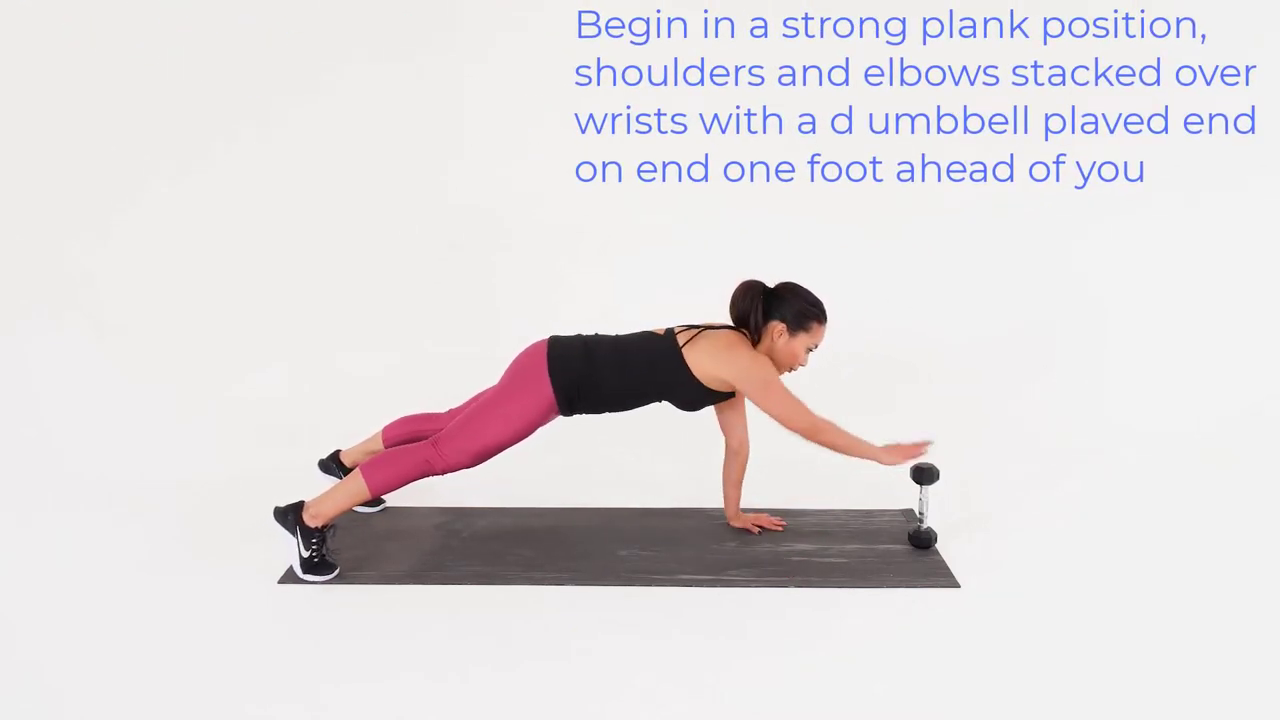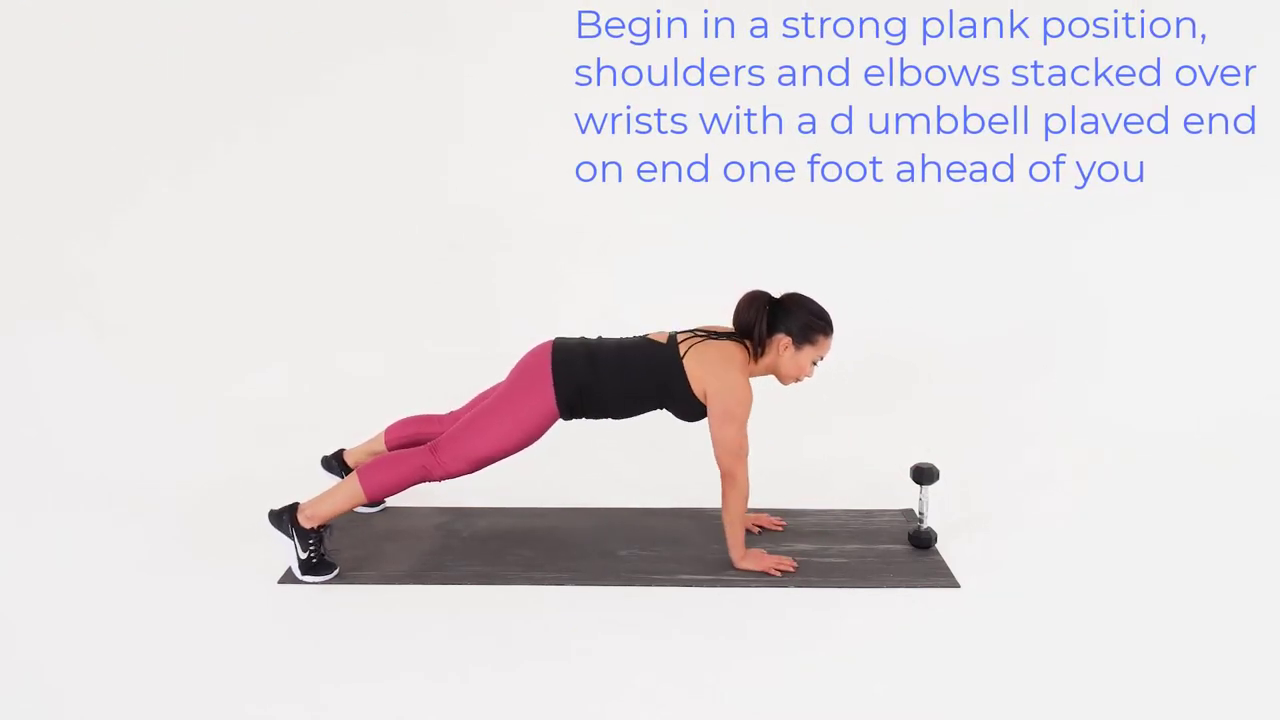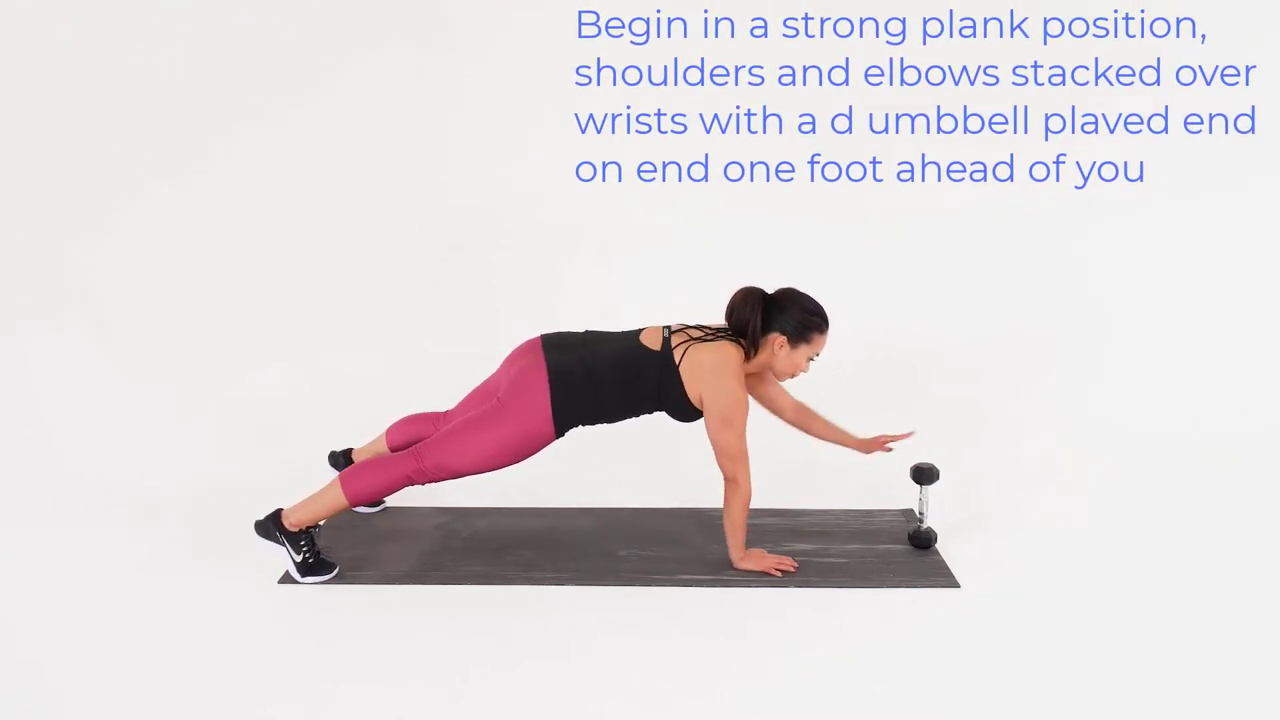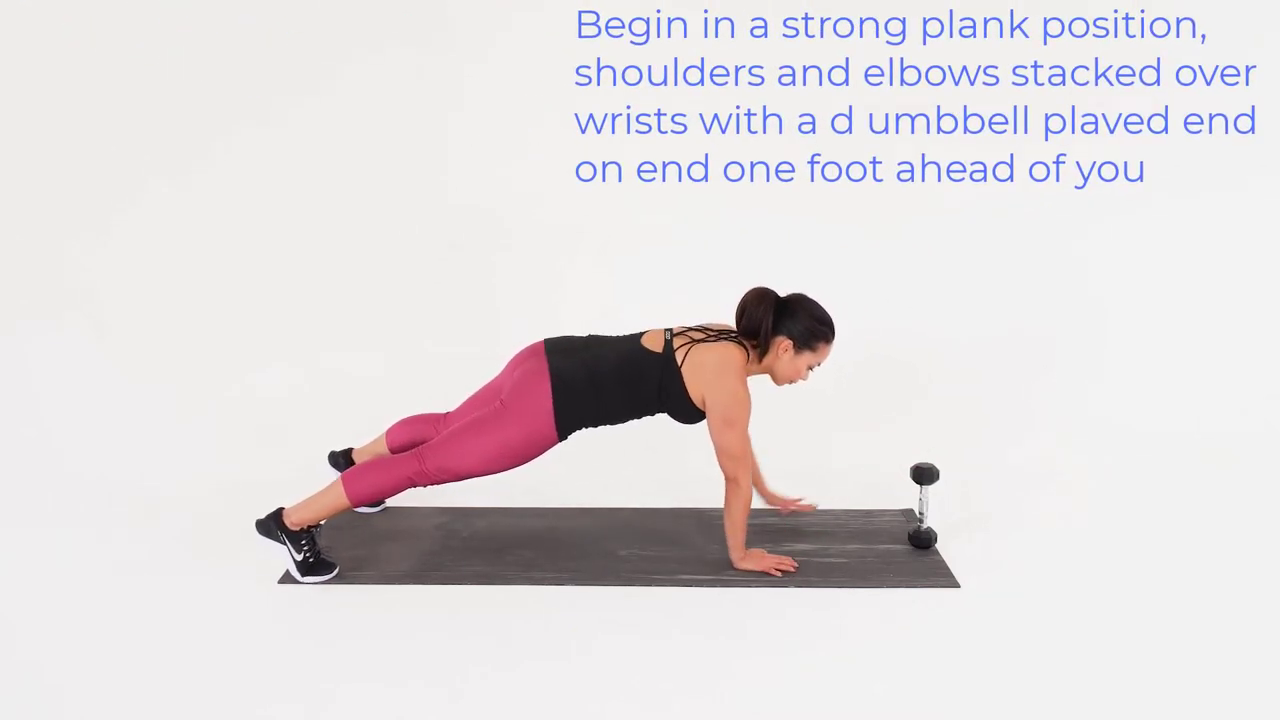
dt=0.5s
person 1, frame 1
left shoulder: (734, 351)
right shoulder: (737, 357)
left elbow: (735, 437)
right elbow: (803, 424)
left wrist: (736, 510)
right wrist: (877, 453)
left hip: (561, 372)
right hip: (549, 375)
left knee: (450, 425)
right knee: (444, 450)
left ankle: (349, 460)
right ankle: (309, 516)
person 1, frame 2
left shoulder: (731, 347)
right shoulder: (732, 374)
left elbow: (733, 449)
right elbow: (733, 472)
left wrist: (738, 513)
right wrist: (739, 553)
left hip: (556, 367)
right hip: (553, 384)
left knee: (450, 427)
right knee: (442, 457)
left ankle: (349, 459)
right ankle: (305, 517)
person 1, frame 3
left shoulder: (733, 346)
right shoulder: (726, 379)
left elbow: (788, 406)
right elbow: (736, 478)
left wrist: (859, 442)
right wrist: (739, 553)
left hip: (541, 360)
right hip: (545, 401)
left knee: (444, 426)
right knee: (428, 461)
left ankle: (355, 459)
right ankle: (290, 521)
person 1, frame 4
left shoulder: (726, 344)
right shoulder: (728, 377)
left elbow: (733, 428)
right elbow: (736, 475)
left wrist: (770, 495)
right wrist: (741, 553)
left hip: (547, 364)
right hip: (549, 404)
left knee: (449, 429)
right knee: (431, 463)
left ankle: (352, 458)
right ankle: (293, 522)
